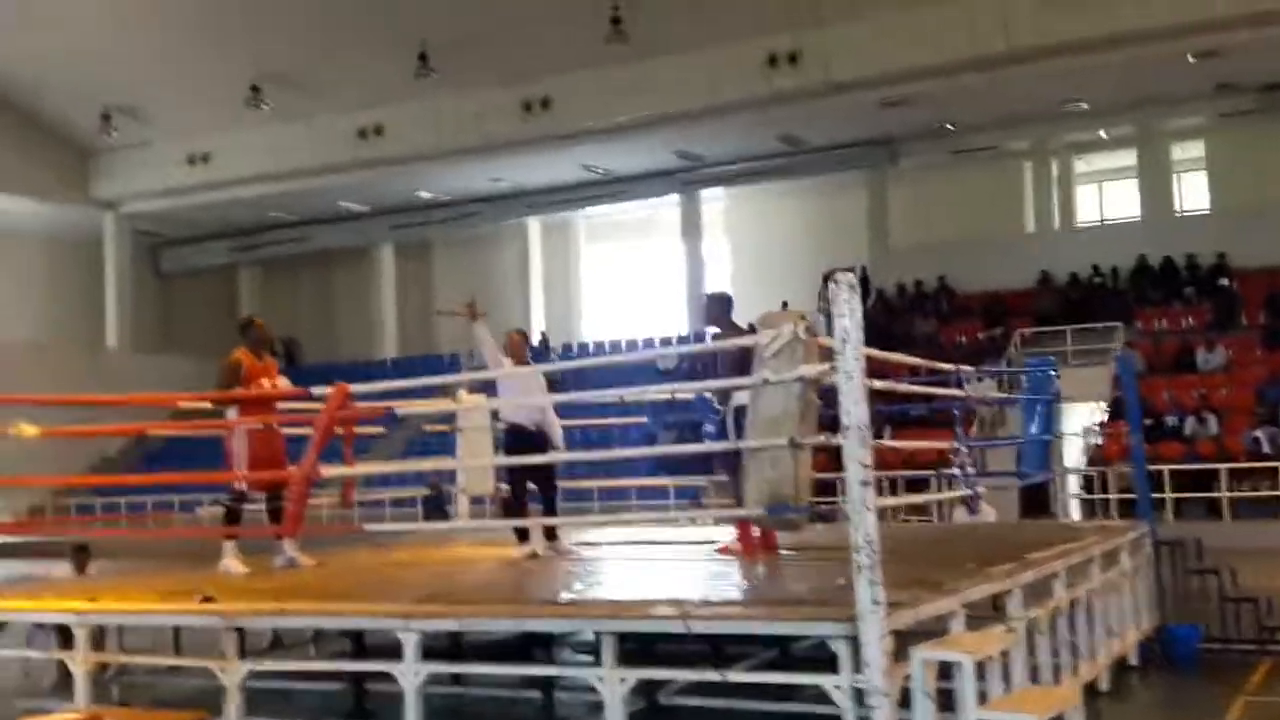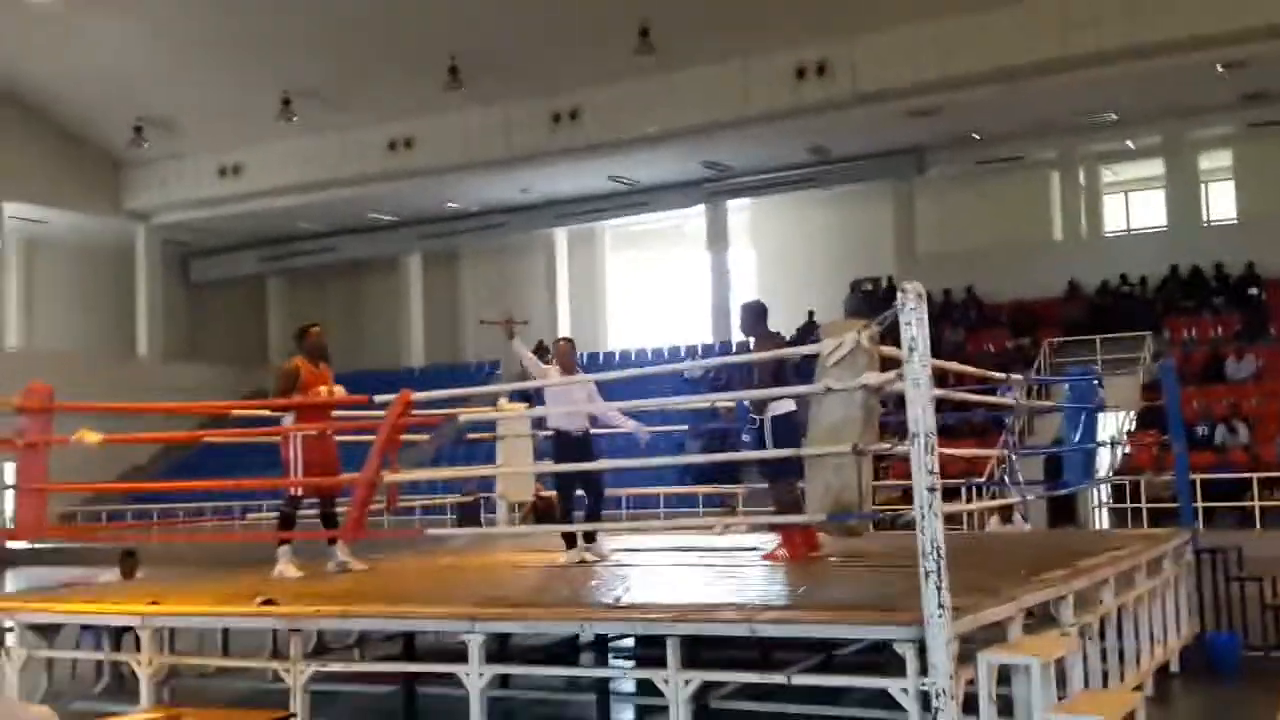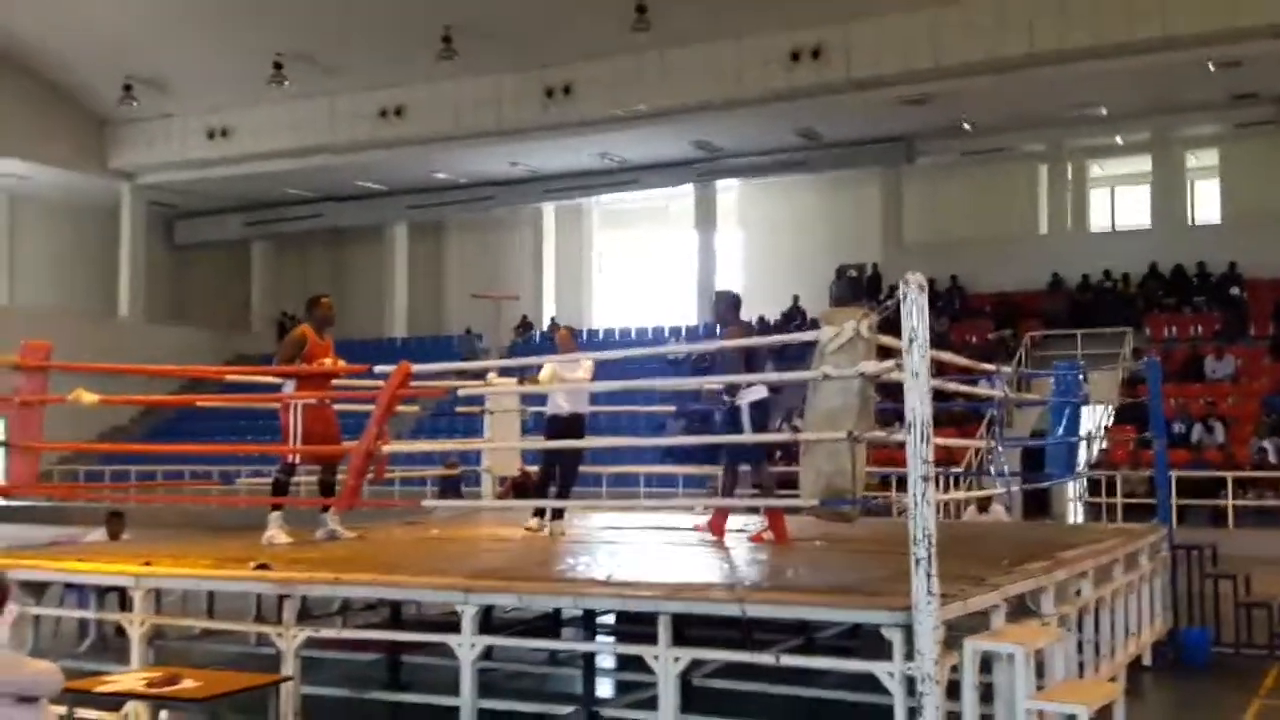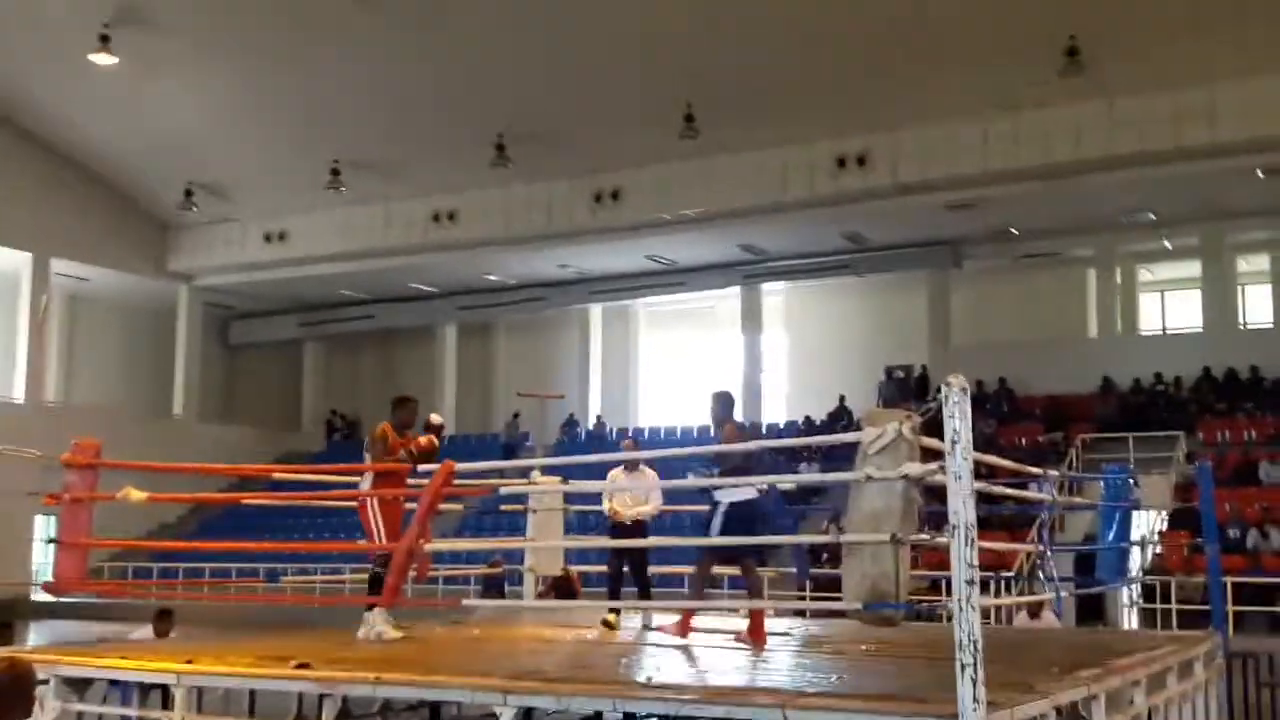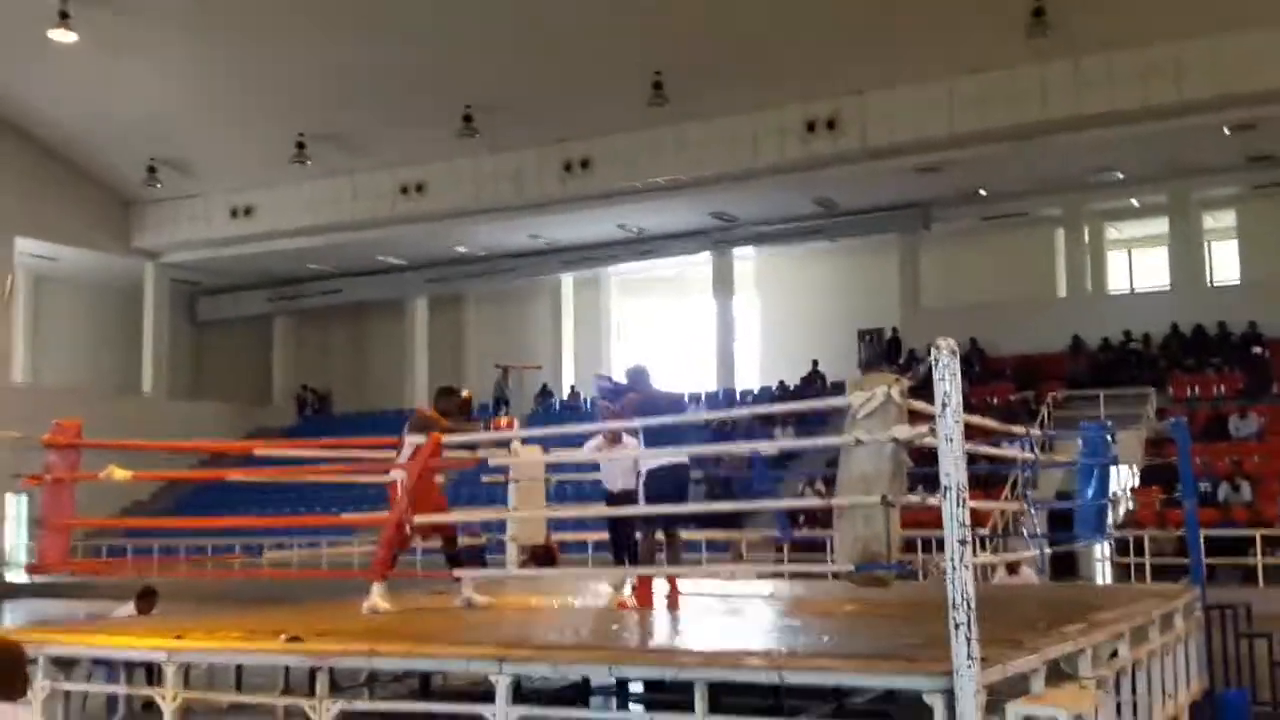
dt=0.7s
person 1, frame 1
left shoulder: (271, 361)
right shoulder: (236, 360)
left wrist: (283, 391)
right wrist: (250, 392)
left hip: (269, 427)
right hip: (244, 428)
left knee: (277, 487)
right knee: (240, 489)
left ankle: (286, 549)
right ankle: (229, 553)
person 1, frame 2
left shoulder: (326, 369)
right shoulder: (293, 368)
left wrist: (338, 396)
right wrist: (305, 398)
left hip: (323, 434)
right hip: (299, 434)
left knee: (329, 493)
right knee: (295, 493)
left ankle: (339, 554)
right ankle: (283, 558)
person 1, frame 3
left shoulder: (328, 340)
right shoulder: (299, 335)
right elbow: (279, 367)
left wrist: (337, 369)
right wrist: (312, 368)
left hip: (322, 404)
right hip: (299, 403)
left knee: (331, 459)
right knee: (291, 460)
left ankle: (329, 522)
right ankle: (274, 524)
person 1, frame 4
left shoulder: (407, 437)
right shoulder: (380, 433)
left elbow: (425, 461)
right elbow: (379, 464)
left wrist: (432, 439)
right wrist: (409, 452)
left hip: (394, 501)
right hip: (375, 500)
left knee: (389, 558)
right knee: (385, 555)
left ankle: (370, 620)
right ankle: (379, 620)
person 1, frame 5
left shoulder: (441, 423)
right shoulder: (425, 418)
right elbow: (453, 430)
left wrist: (467, 412)
left hip: (426, 481)
right hip: (406, 480)
left knee: (449, 532)
right knee: (400, 534)
left ankle: (465, 591)
right ankle: (375, 594)
person 2, frame 1
left shoulder: (726, 338)
right shoulder: (742, 334)
left elbow: (727, 376)
left wrist: (721, 403)
left hip: (735, 405)
right hip: (746, 403)
left knee: (736, 470)
right knee: (738, 470)
left ankle: (745, 537)
right ankle: (766, 536)
person 2, frame 2
left shoulder: (762, 344)
right shoulder: (776, 341)
left elbow: (763, 385)
left wrist: (754, 417)
left hip: (773, 415)
right hip: (786, 411)
left knee: (779, 480)
right knee: (788, 481)
left ankle: (792, 544)
right ankle: (806, 539)
person 2, frame 3
left shoulder: (733, 331)
right shoulder: (744, 329)
left elbow: (735, 369)
left wrist: (729, 401)
left hip: (746, 401)
right hip: (751, 398)
left knee: (757, 463)
right knee: (731, 461)
person 2, frame 4
left shoulder: (729, 429)
right shoulder: (737, 429)
left elbow: (735, 464)
left hip: (732, 501)
right hip: (747, 500)
left knee: (705, 560)
right knee: (748, 563)
left ankle: (685, 623)
right ankle: (756, 631)
person 2, frame 5
left shoulder: (634, 400)
right shoulder: (676, 398)
left hip: (656, 467)
right hip: (680, 464)
left knee: (648, 529)
right knee: (671, 528)
person 3, frame 1
left shoulder: (537, 375)
right shoulder: (502, 367)
left elbow: (547, 409)
right elbow: (487, 347)
left wrist: (558, 441)
right wrist: (476, 321)
left hip: (538, 435)
right hip: (515, 435)
left knee: (548, 487)
right knee: (517, 490)
left ankle: (552, 538)
right ankle: (524, 542)
person 3, frame 2
left shoulder: (585, 382)
right shoulder: (548, 375)
left elbow: (604, 409)
right elbow: (527, 360)
left wrist: (633, 426)
right wrist: (513, 337)
left hip: (583, 439)
right hip: (562, 440)
left knee: (595, 490)
right knee: (565, 495)
left ankle: (591, 541)
right ankle: (571, 547)
person 3, frame 3
left shoulder: (586, 364)
right shoulder: (551, 363)
left elbow: (581, 380)
right elbow: (542, 380)
left wrist: (561, 377)
right wrist: (537, 381)
left hip: (575, 420)
right hip: (555, 418)
left knee: (568, 471)
right knee: (547, 467)
left ankle: (557, 517)
right ankle: (538, 516)
person 3, frame 4
left shoulder: (650, 476)
right shoulder: (614, 475)
left elbow: (656, 504)
right elbow: (606, 499)
left wrist: (636, 512)
right wrist: (610, 510)
left hip: (639, 527)
right hip: (618, 527)
left knee: (640, 571)
right knee: (614, 569)
right ankle: (613, 612)
person 3, frame 5
left shoulder: (632, 444)
right shoulder: (602, 443)
left elbow: (641, 470)
right elbow: (586, 452)
right wrist: (603, 439)
left hip: (629, 494)
right hip: (611, 494)
left knee: (628, 534)
right knee: (614, 534)
